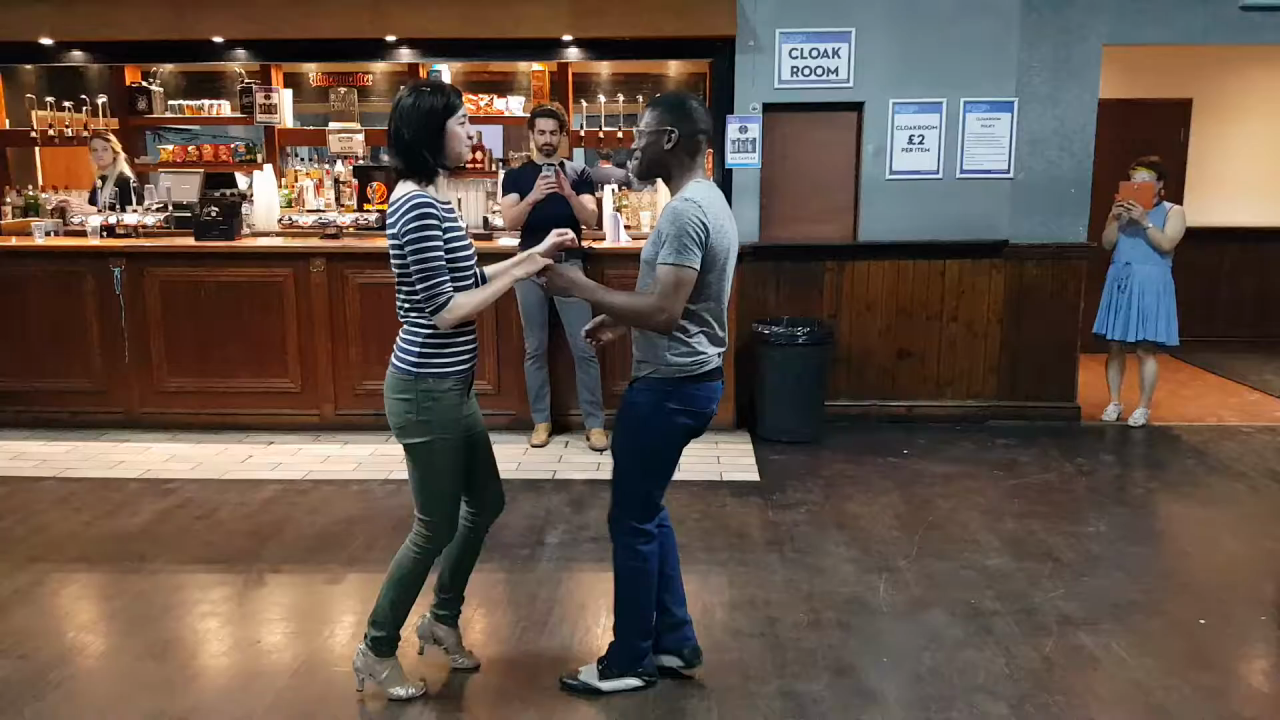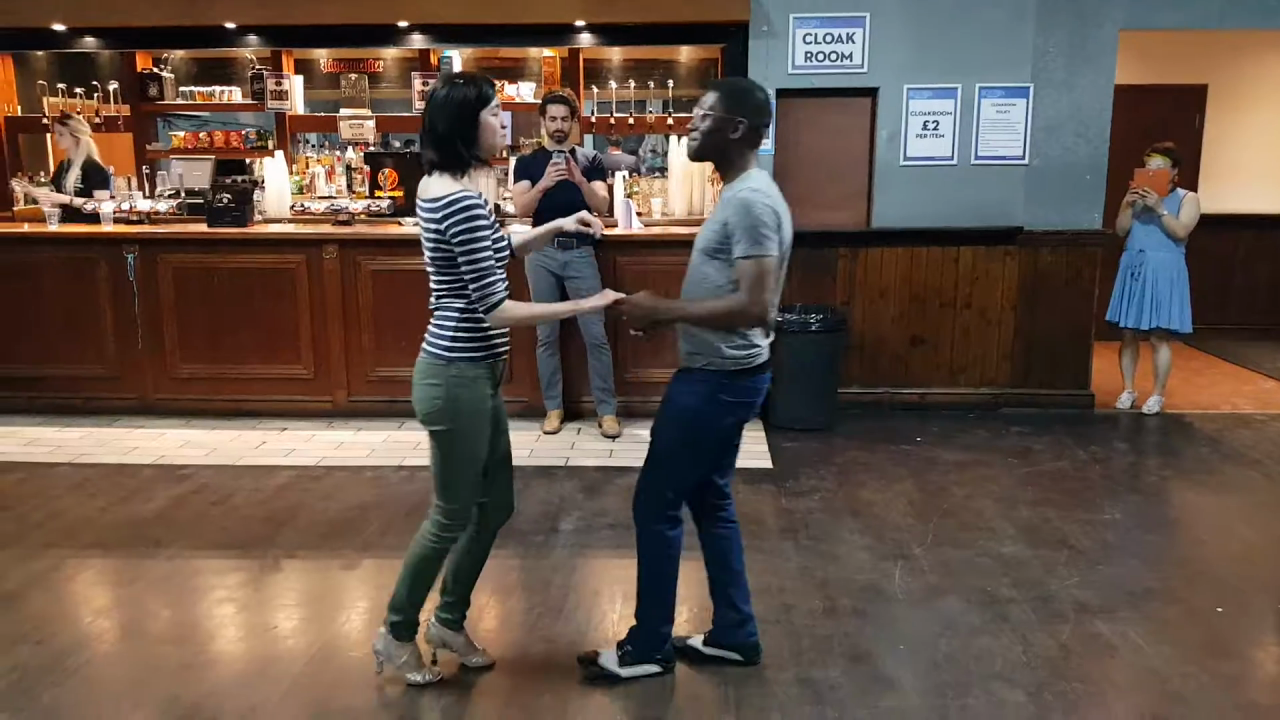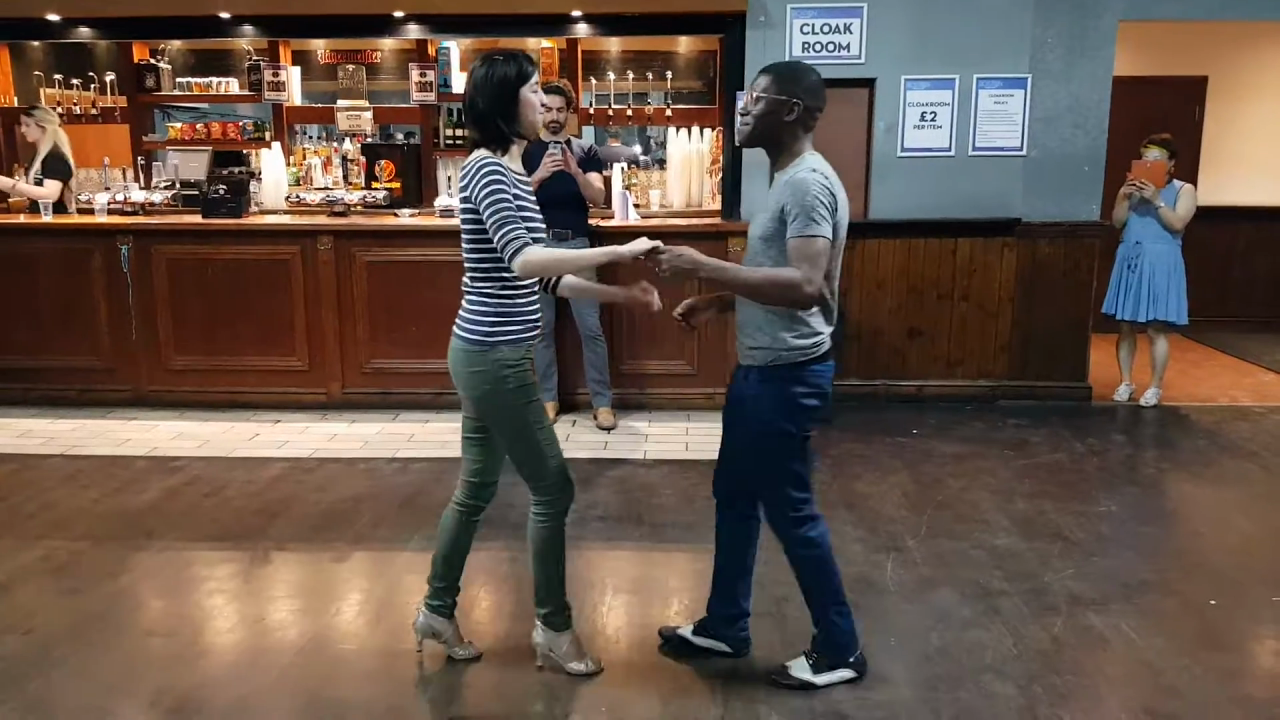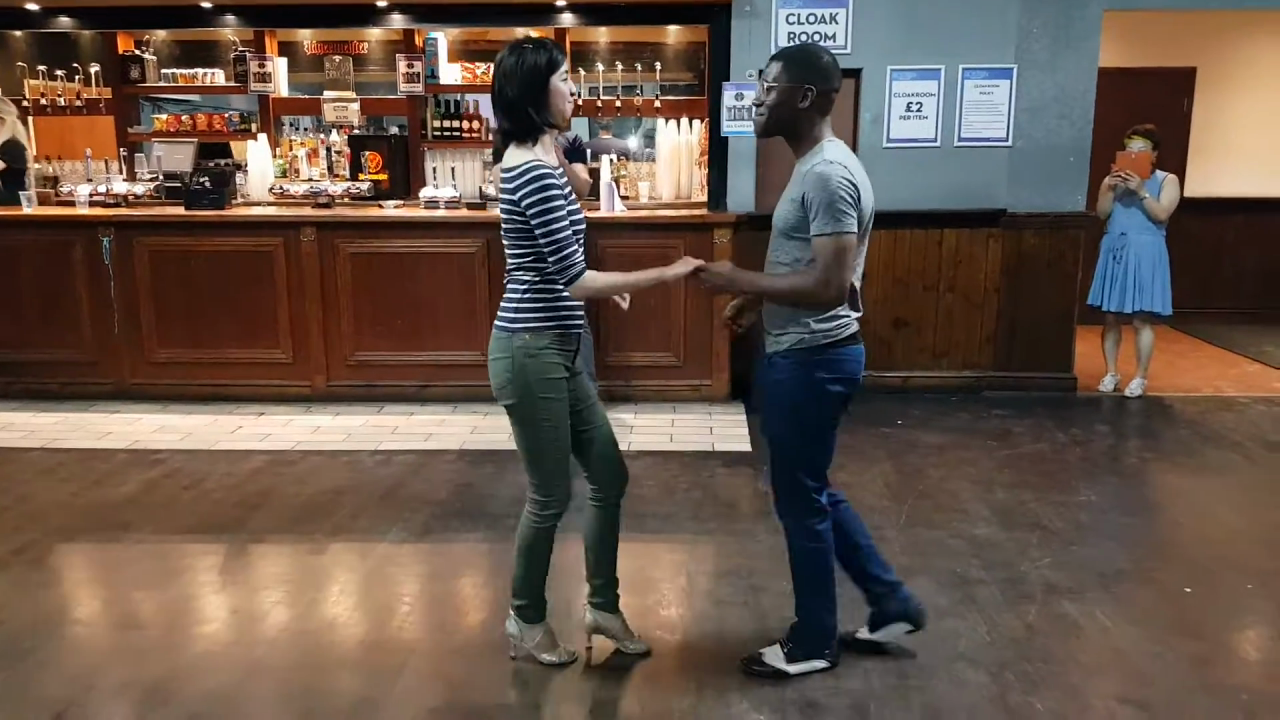
dt=0.4s
person 1, frame 1
left shoulder: (424, 199)
right shoulder: (421, 207)
left elbow: (464, 276)
right elbow: (444, 312)
left wrist: (532, 253)
right wrist: (517, 275)
left hip: (448, 385)
right hip: (426, 390)
left knee: (485, 503)
right knee: (436, 526)
left ankle: (442, 618)
right ankle: (376, 651)
person 1, frame 2
left shoulder: (440, 187)
right shoulder: (461, 201)
left elbow: (494, 254)
right elbow: (499, 307)
left wrist: (558, 226)
right wrist: (583, 306)
left hip: (472, 373)
right hip: (459, 375)
left knee: (494, 506)
right knee: (453, 515)
left ankle: (449, 622)
right ankle: (396, 634)
person 1, frame 3
left shoulder: (510, 170)
right shoulder: (488, 171)
left elbow: (539, 270)
right elbow: (523, 262)
left wrist: (616, 293)
right wrist: (619, 251)
left hip: (494, 353)
right hip: (495, 356)
left knee: (476, 485)
right knee: (552, 488)
left ankle: (437, 612)
right ankle: (553, 627)
person 1, frame 4
left shoulder: (538, 161)
right shoulder: (531, 168)
right elbow: (576, 281)
left wrist: (612, 282)
right wrist: (664, 274)
left hip: (556, 347)
right hip: (529, 351)
left knee: (610, 476)
right knee: (550, 492)
left ankle: (603, 606)
right ankle: (526, 622)
person 2, frame 1
left shoulder: (685, 212)
right shoulder: (708, 202)
left elbow: (662, 312)
left wrist: (580, 286)
right wrist: (621, 321)
left hip: (670, 387)
right hip: (689, 380)
left knee: (631, 519)
right knee: (647, 510)
left ankle: (629, 662)
right ankle: (672, 638)
person 2, frame 2
left shoulder: (753, 202)
right shoulder: (744, 195)
left elbow: (754, 307)
left wrist: (663, 311)
right wrist: (663, 309)
left hip: (720, 379)
right hip: (717, 375)
left knee: (655, 503)
right knee: (709, 502)
left ankle: (645, 646)
right ankle: (737, 635)
person 2, frame 3
left shoulder: (808, 183)
right shoulder: (788, 178)
left elbow: (803, 285)
left wrist: (705, 266)
right wrist: (717, 299)
left hip: (789, 374)
right hip: (762, 367)
left knee: (789, 509)
right knee: (735, 493)
left ankle: (839, 650)
right ankle: (723, 626)
person 2, frame 4
left shoulder: (828, 174)
right shoulder: (816, 166)
left elbow: (831, 286)
left wrist: (743, 282)
right wrist: (759, 298)
left hip: (811, 361)
right hip: (807, 356)
left knee: (799, 500)
right knee: (809, 492)
left ankle: (812, 643)
right ankle: (892, 605)
person 3, frame 1
left shoulder: (579, 173)
right shoulder: (516, 175)
left elbow: (591, 219)
right elbow: (510, 221)
left wrist: (569, 194)
right wrist: (533, 197)
left hip: (569, 265)
left knee: (584, 348)
right knee: (535, 349)
left ankle: (595, 423)
right ankle: (541, 421)
person 3, frame 2
left shoulder: (590, 160)
right shoulder: (527, 162)
left elbow: (602, 206)
right elbow: (521, 209)
left wrist: (580, 181)
right wrist: (543, 184)
left hip: (581, 253)
right hip: (542, 254)
left knee: (596, 335)
right knee: (547, 336)
left ankle: (607, 410)
right ankle: (553, 407)
person 3, frame 3
left shoulder: (585, 151)
right shoulder: (525, 153)
left elbow: (598, 197)
left wrist: (575, 171)
right wrist: (539, 175)
left hip: (577, 243)
left knee: (591, 327)
right knee: (542, 327)
left ankle: (602, 402)
right ankle: (548, 399)
person 3, frame 4
left shoulder: (570, 142)
right shoulder: (505, 143)
left elbow: (583, 187)
right elbow: (499, 182)
left wrist: (560, 160)
left ankle: (587, 385)
person 4, frame 1
left shoulder: (1173, 212)
right shoulder: (1121, 209)
left elbow: (1166, 245)
right elbow: (1107, 244)
left wrist: (1145, 222)
right wrist: (1115, 220)
left hip: (1150, 284)
right hip: (1120, 281)
left knee: (1145, 350)
right knee: (1115, 347)
left ankle: (1144, 407)
right ankle: (1114, 402)
person 4, frame 2
left shoulder: (1187, 199)
right shoulder: (1135, 196)
left elbow: (1181, 232)
right elbow: (1120, 231)
left wrist: (1159, 209)
right wrist: (1129, 206)
left hip: (1164, 271)
right hip: (1133, 268)
left knee: (1159, 337)
right knee: (1128, 334)
left ankle: (1158, 395)
right ankle: (1128, 390)
person 4, frame 3
left shoulder: (1184, 190)
right shoulder: (1130, 187)
left elbow: (1177, 224)
right elbow: (1117, 222)
left wrist: (1157, 200)
right wrist: (1126, 198)
left hip: (1161, 262)
right hip: (1130, 259)
left knee: (1156, 329)
right knee: (1125, 326)
left ankle: (1155, 387)
right ankle: (1126, 382)
person 4, frame 4
left shoulder: (1167, 180)
right shoulder: (1113, 178)
left elbow: (1162, 215)
right elbow: (1101, 213)
left wrist: (1141, 191)
right wrist: (1111, 189)
left hip: (1145, 253)
right hip: (1114, 250)
left knee: (1142, 320)
right knee: (1110, 317)
left ankle: (1140, 378)
right ankle: (1111, 373)
